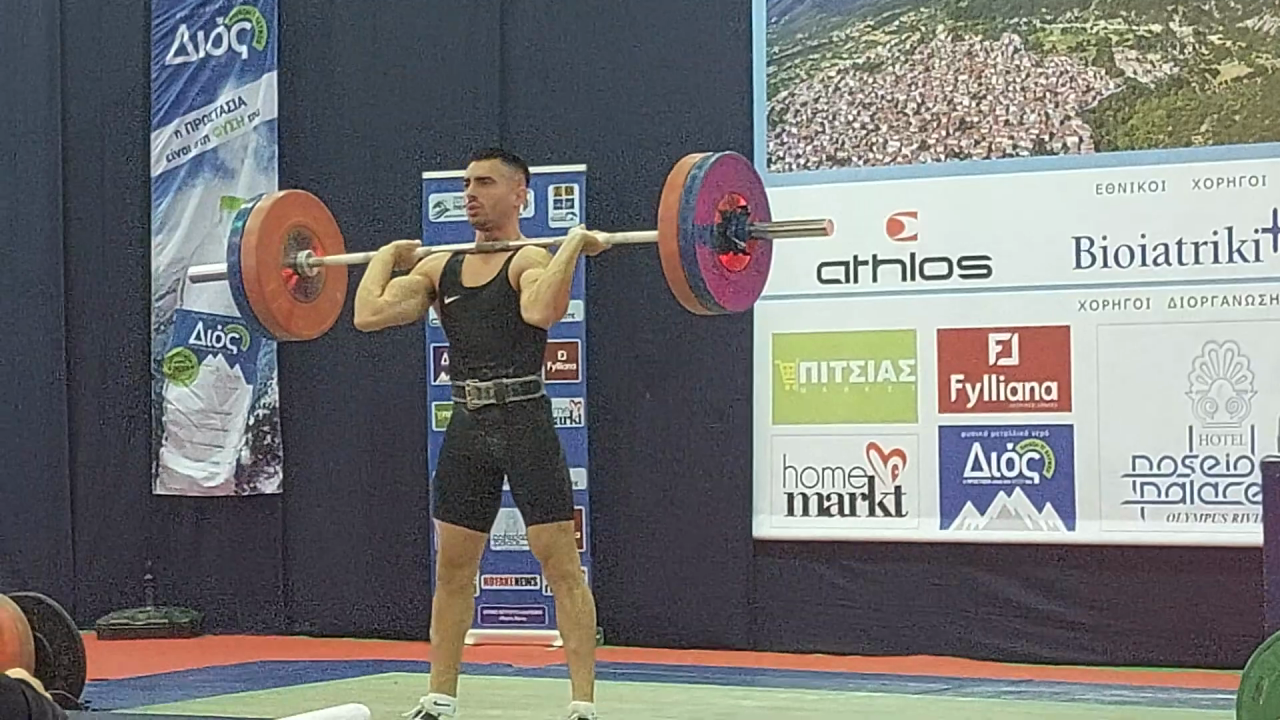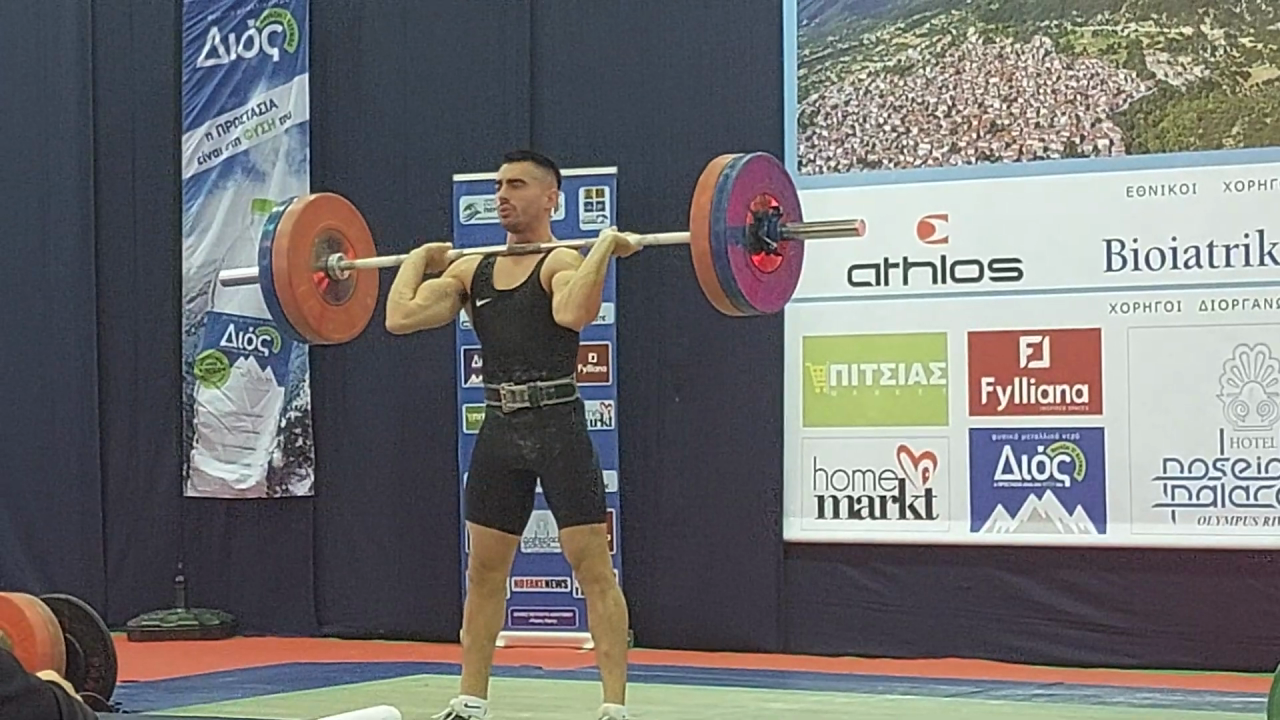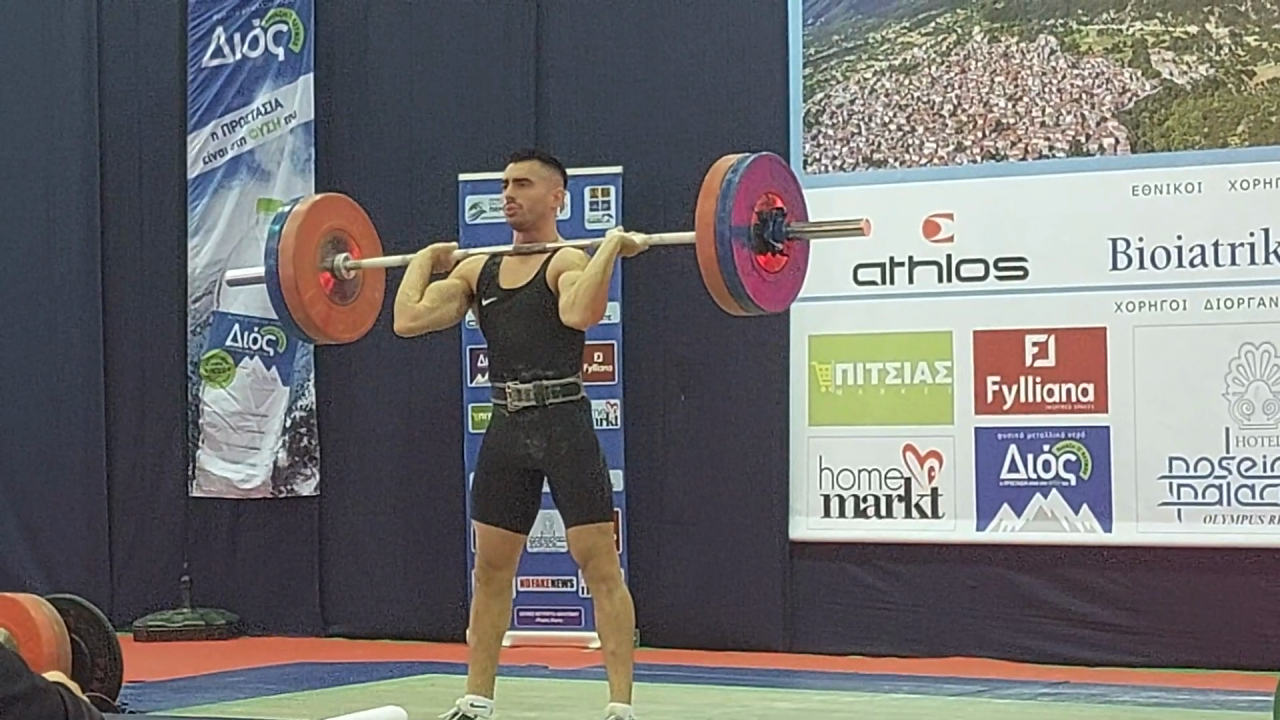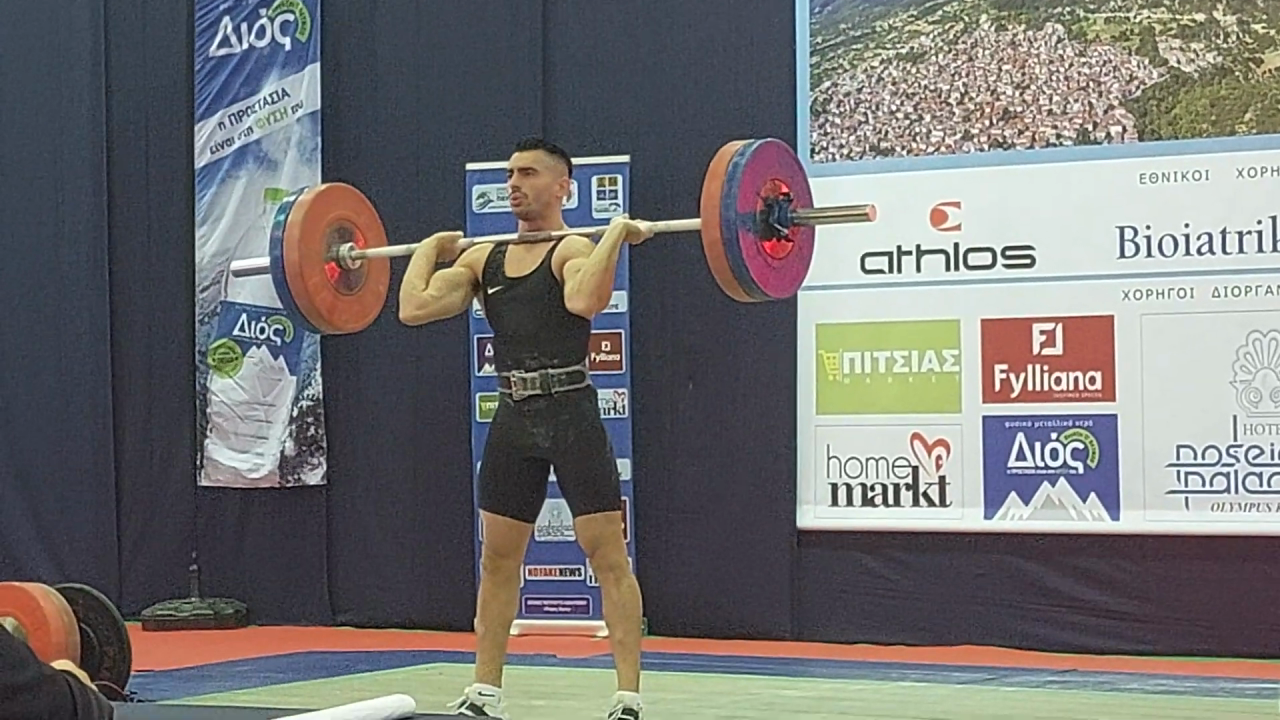
dt=1s
person 1, frame 1
left shoulder: (532, 260)
right shoulder: (439, 266)
left elbow: (539, 312)
right elbow: (369, 315)
left wrist: (573, 245)
right wrist: (385, 256)
left hip: (523, 421)
right hip: (466, 426)
left knee: (560, 565)
right knee: (451, 567)
person 1, frame 2
left shoulder: (565, 262)
right shoulder: (471, 270)
left elbow: (572, 314)
right elbow: (400, 318)
left wrist: (605, 246)
right wrist: (417, 260)
left hip: (556, 424)
right hip: (499, 429)
left knee: (593, 568)
right knee: (483, 571)
person 1, frame 3
left shoulder: (570, 261)
right shoulder: (477, 270)
left elbow: (578, 315)
right elbow: (408, 321)
left wrist: (611, 247)
right wrist: (423, 260)
left hip: (562, 423)
right hip: (505, 428)
left knee: (600, 568)
right knee: (489, 571)
person 1, frame 4
left shoulder: (577, 249)
right shoulder: (483, 258)
left elbow: (583, 301)
right elbow: (413, 309)
left wrist: (617, 233)
right wrist: (429, 249)
left hip: (570, 412)
right hip: (512, 418)
left knee: (608, 557)
right knee: (498, 559)
